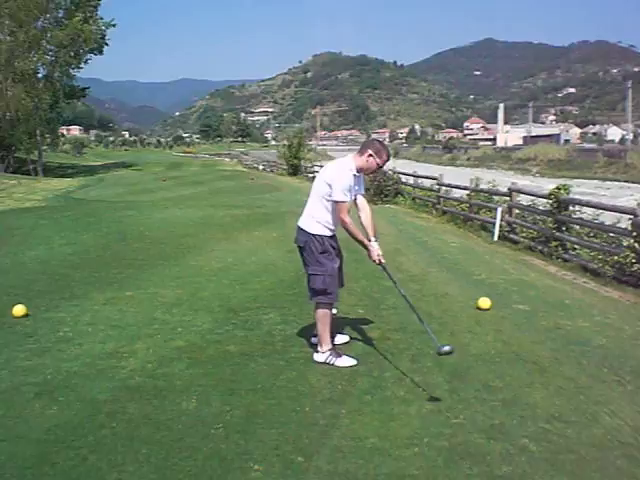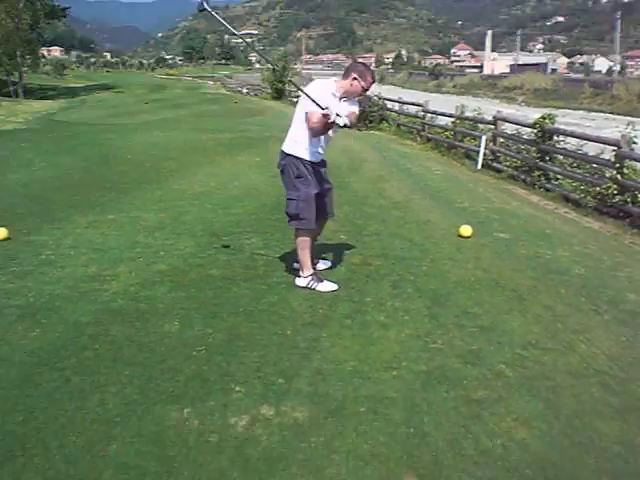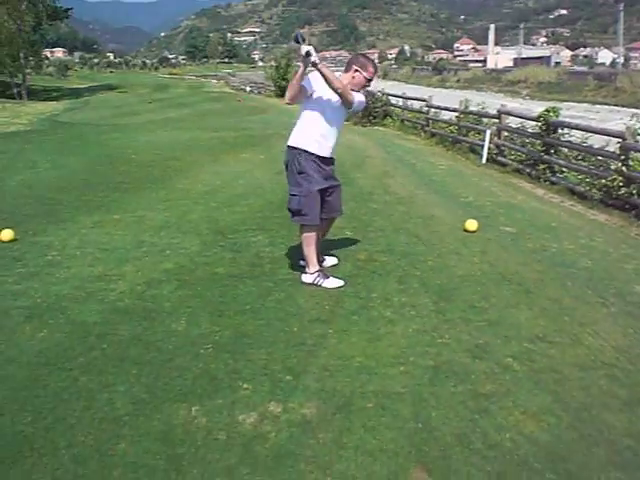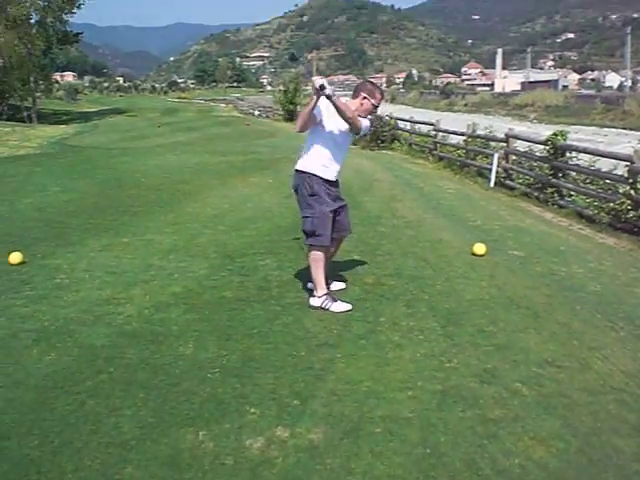
dt=0.2s
person 1, frame 1
left shoulder: (358, 176)
right shoulder: (340, 171)
left elbow: (363, 208)
right elbow: (343, 218)
left wrist: (373, 242)
right wrist: (368, 246)
left hip: (325, 235)
right hip: (315, 235)
left knee: (331, 287)
right knee: (325, 291)
left ankle: (322, 333)
right ankle: (324, 350)
person 1, frame 2
left shoulder: (351, 103)
right shoulder: (318, 89)
left elbow: (351, 116)
right elbow: (313, 130)
left wrist: (342, 119)
right wrist: (328, 120)
left hip: (317, 162)
right hip: (296, 159)
left knee: (321, 214)
right knee: (305, 217)
left ankle: (305, 259)
right ankle: (306, 275)
person 1, frame 3
left shoulder: (358, 99)
right shoulder: (315, 79)
left elbow: (342, 91)
right elbow: (290, 99)
left wrist: (319, 66)
right wrist: (304, 67)
left hip: (325, 159)
right hip: (302, 155)
left knee: (330, 212)
right knee: (310, 214)
left ankle: (312, 254)
right ankle: (312, 270)
person 1, frame 4
left shoulder: (364, 123)
right shoulder: (324, 106)
left elbow: (351, 120)
right elbow: (300, 127)
left wrist: (331, 96)
right wrist: (316, 97)
left hip: (329, 182)
right hip: (310, 177)
left knee: (338, 232)
right knee: (320, 234)
left ankle: (319, 279)
right ankle: (320, 294)
